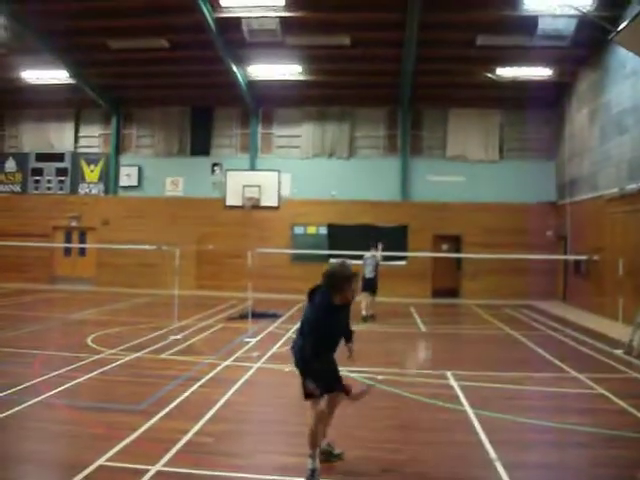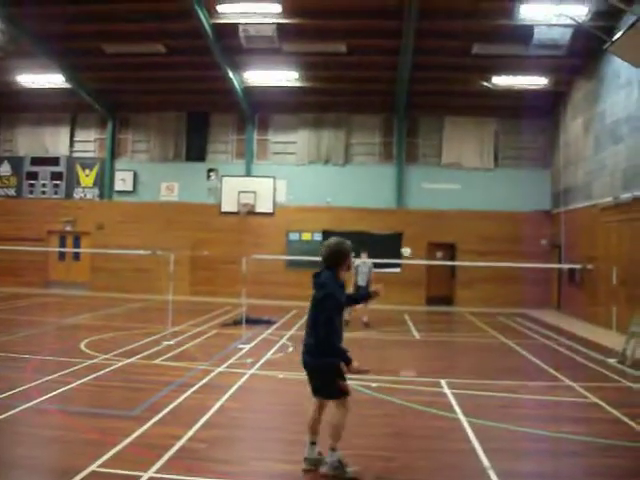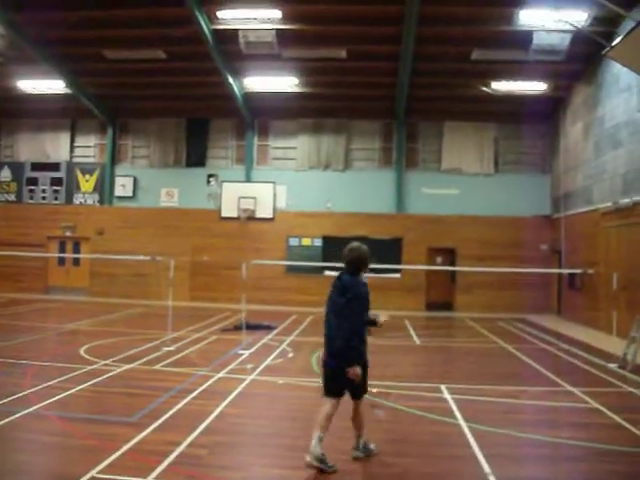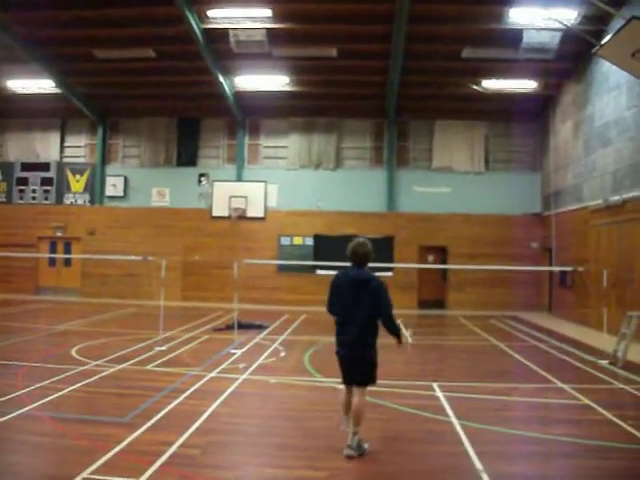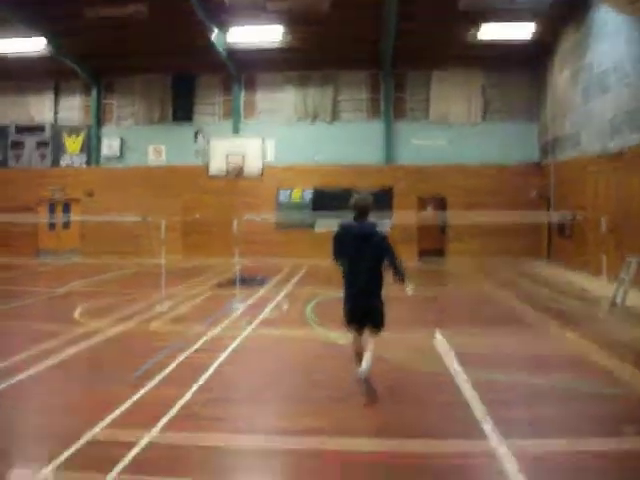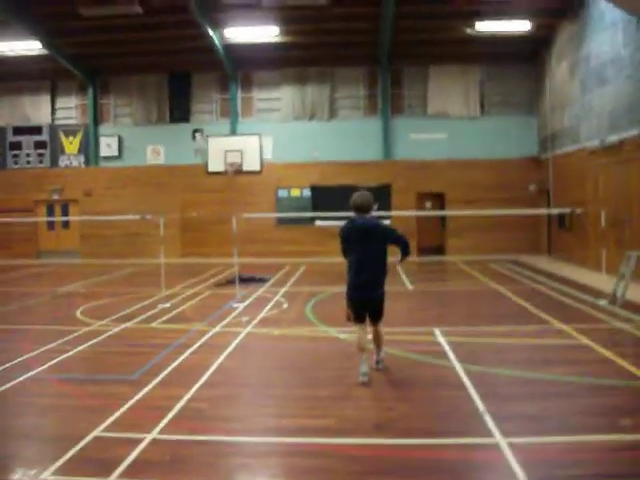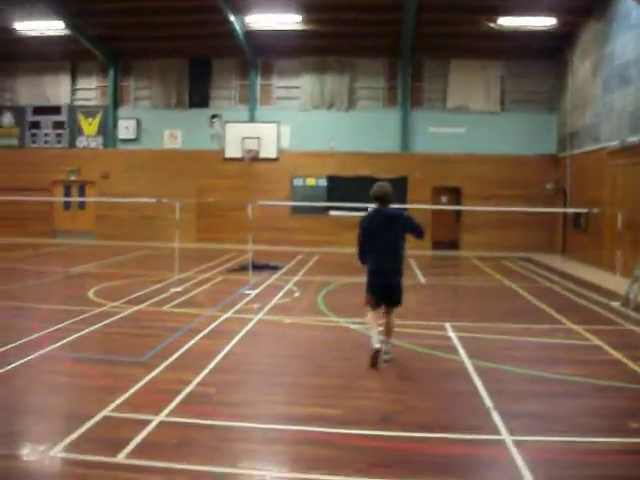
dt=0.4s
person 1, frame 1
left shoulder: (343, 300)
right shoulder: (316, 315)
right elbow: (315, 363)
left wrist: (348, 339)
right wrist: (346, 390)
left hip: (326, 355)
right hip: (309, 360)
left knee: (335, 398)
right knee: (319, 412)
left ankle: (322, 444)
person 1, frame 2
left shoulder: (332, 282)
right shoulder: (329, 290)
right elbow: (328, 335)
left wrist: (366, 294)
right wrist: (348, 362)
left hip: (315, 354)
right hip: (323, 356)
left knee: (320, 403)
right knee: (341, 403)
left ankle: (312, 455)
person 1, frame 3
left shoulder: (340, 284)
right shoulder: (359, 290)
right elbow: (353, 327)
left wrist: (373, 320)
right wrist: (354, 363)
left hip: (332, 355)
right hip: (351, 357)
left knee: (331, 402)
right knee: (357, 401)
left ankle: (315, 450)
right ankle: (360, 446)
person 1, frame 4
left shoulder: (338, 279)
right shoulder: (375, 284)
left elbow: (331, 309)
right elbow: (386, 315)
right wrist: (397, 335)
left hip: (343, 344)
right hip: (364, 346)
left knee: (348, 389)
right knee: (359, 392)
left ankle: (350, 434)
right ankle: (353, 442)
person 1, frame 5
left shoulder: (341, 233)
right shoulder: (377, 237)
left elbow: (338, 257)
right elbow: (391, 260)
right wrist: (402, 279)
left hip: (351, 293)
right hip: (371, 294)
left knee: (357, 335)
right knee: (371, 334)
left ankle: (362, 371)
right ankle: (365, 368)
person 1, frame 6
left shoulder: (346, 230)
right shoulder: (382, 229)
right elbow: (404, 243)
right wrist: (403, 256)
left hip: (355, 286)
right hip: (376, 287)
left knee: (361, 327)
right knee: (376, 325)
left ankle: (364, 370)
right ankle: (379, 359)
person 1, frame 7
left shoulder: (367, 220)
right shoulder: (401, 218)
left elbow: (361, 247)
right elbow: (420, 233)
left wrist: (365, 262)
right wrist: (412, 233)
left hip: (375, 273)
right hip: (394, 274)
left knee: (373, 311)
right knee: (388, 313)
left ankle: (376, 343)
right ankle: (387, 348)
